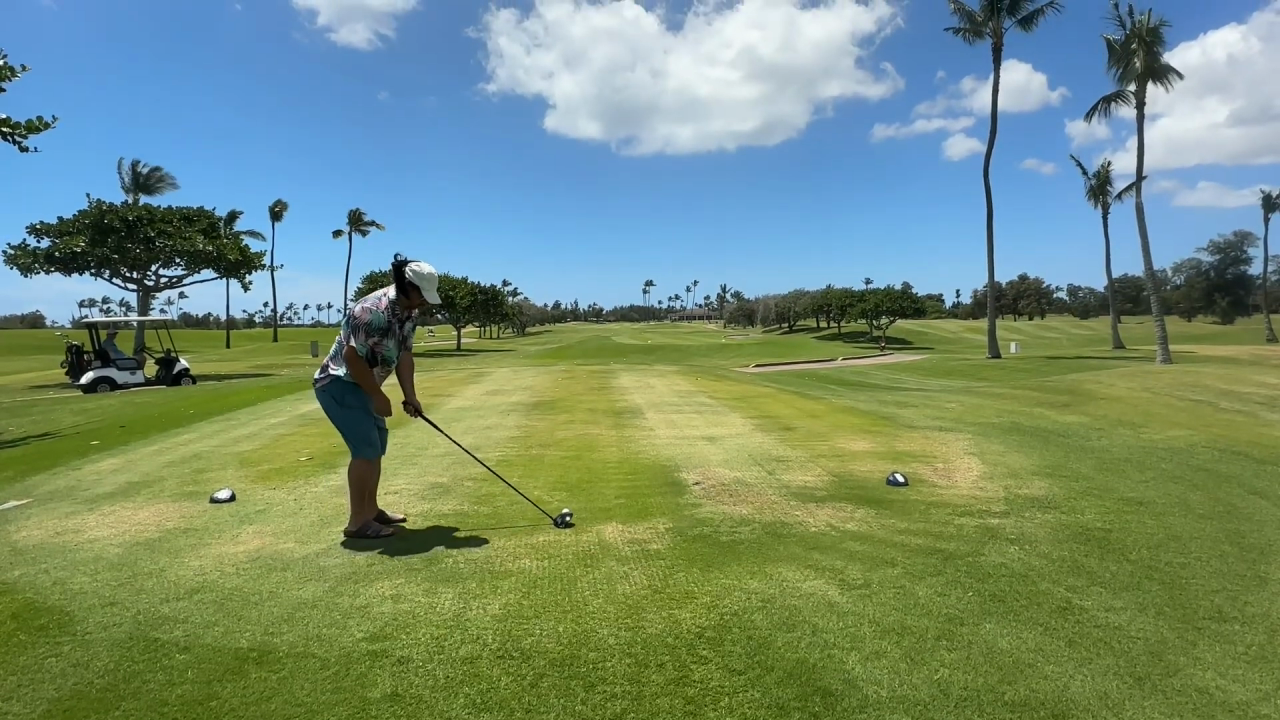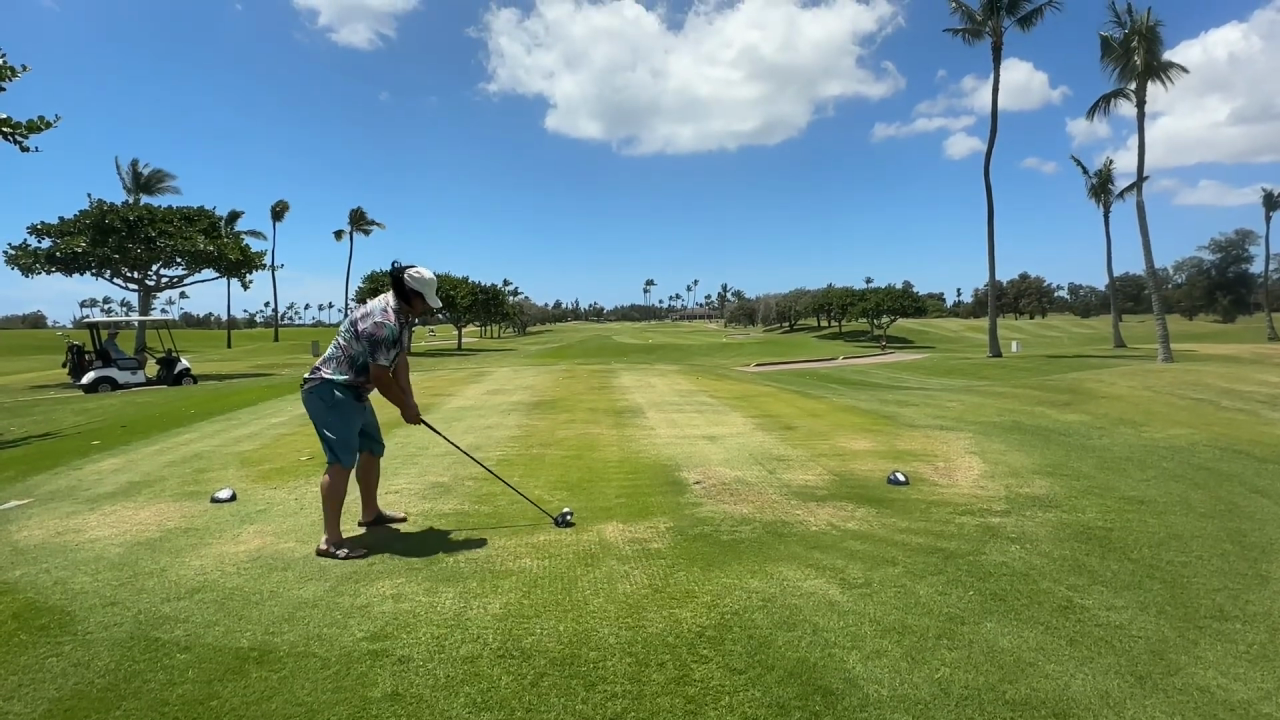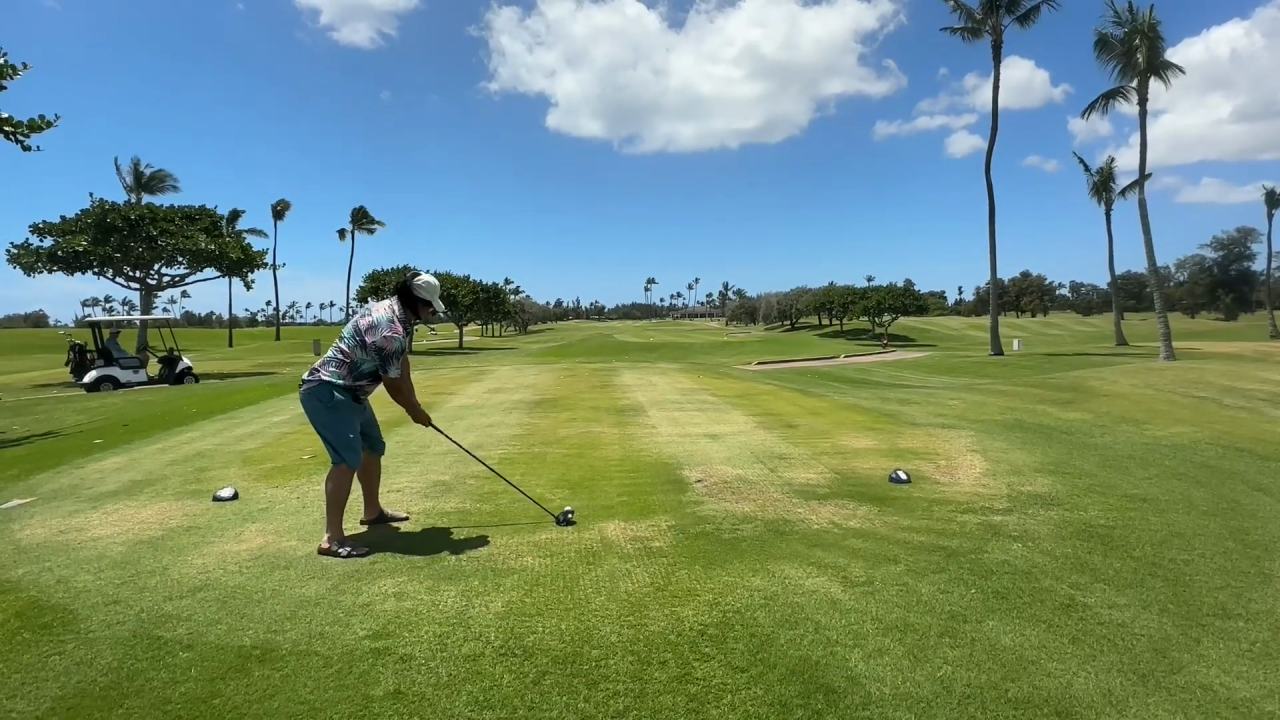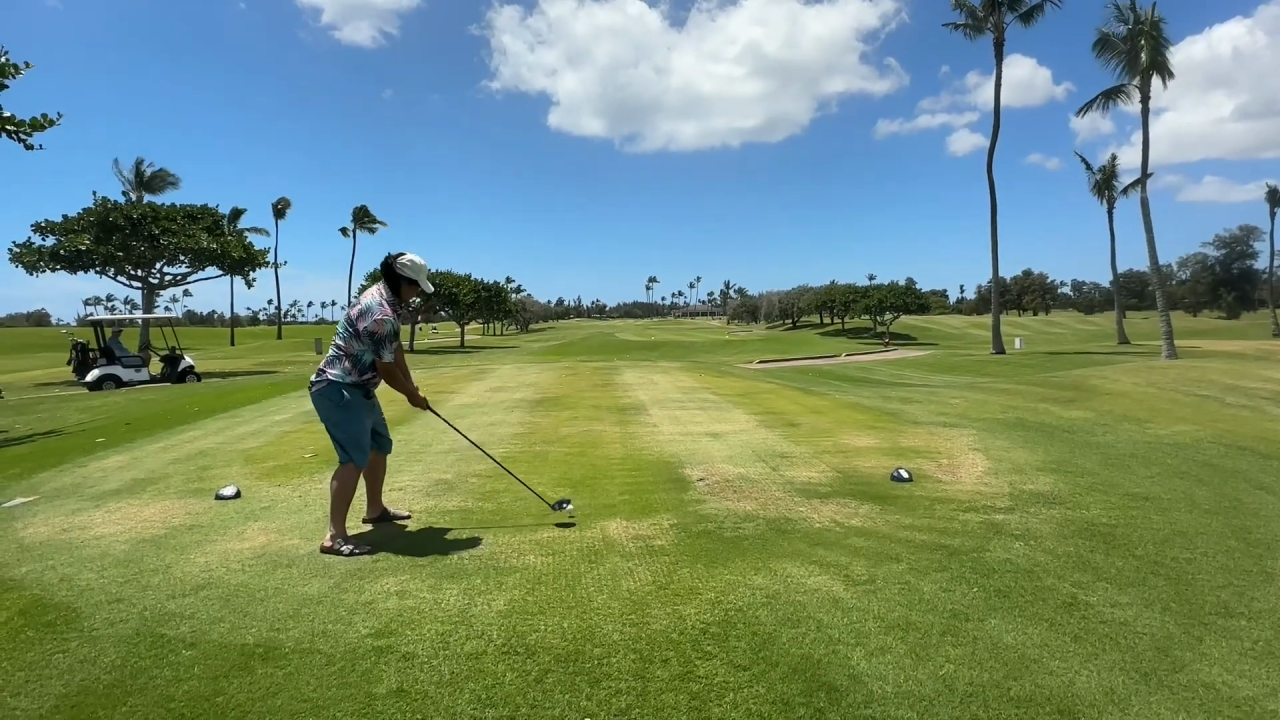
dt=0.5s
person 1, frame 1
left shoulder: (407, 312)
right shoulder: (373, 311)
left elbow: (403, 355)
right elbow: (352, 358)
left wrist: (410, 397)
right wrist: (378, 396)
left hip: (360, 386)
right hip: (339, 384)
left knee: (376, 448)
right knee: (365, 450)
left ankle: (371, 511)
right ankle: (357, 521)
person 1, frame 2
left shoulder: (400, 315)
right shoulder: (382, 321)
left elbow: (399, 361)
right elbow: (380, 376)
left wrist: (410, 402)
right wrist: (405, 409)
left hip: (350, 390)
right hip: (329, 389)
left knee: (372, 448)
right knee: (342, 458)
left ankle: (371, 512)
right ankle: (330, 538)
person 1, frame 3
left shoulder: (395, 312)
right shoulder: (390, 331)
left elbow: (402, 365)
right elbow: (393, 384)
left wrist: (415, 403)
right wrist: (416, 412)
left hip: (348, 391)
right hip: (327, 392)
left knee: (372, 446)
right knee: (348, 458)
left ankle: (372, 511)
right ankle: (332, 537)
person 1, frame 4
left shoulder: (385, 298)
right shoulder: (381, 315)
left elbow: (394, 347)
right elbow: (386, 368)
left wrist: (411, 384)
right wrist: (411, 395)
left hip: (357, 389)
right hip: (338, 390)
left knee: (379, 445)
right knee: (355, 457)
left ankle: (375, 509)
right ankle: (334, 535)
